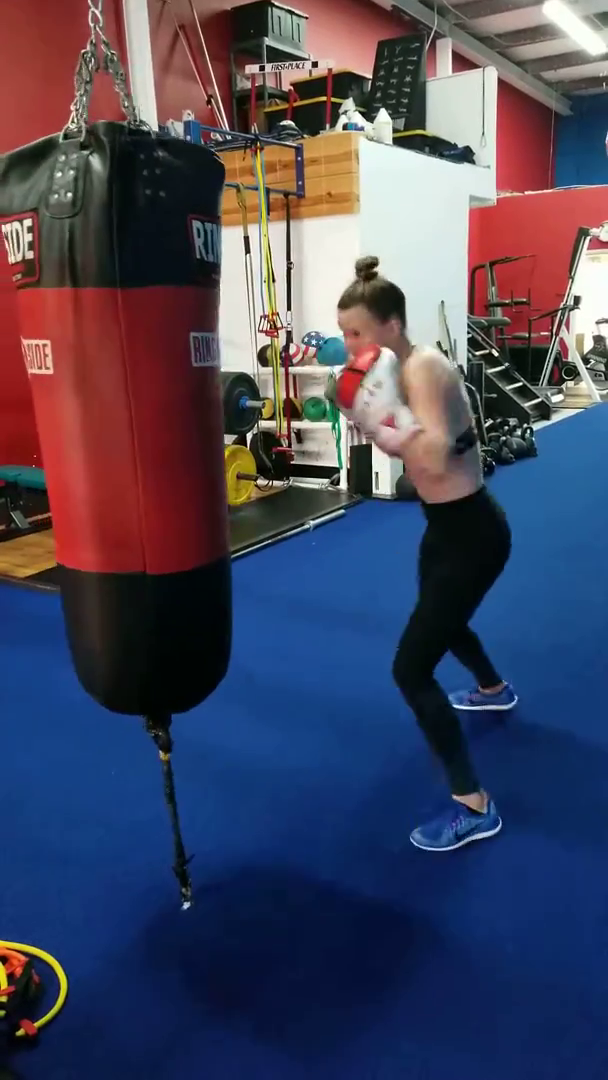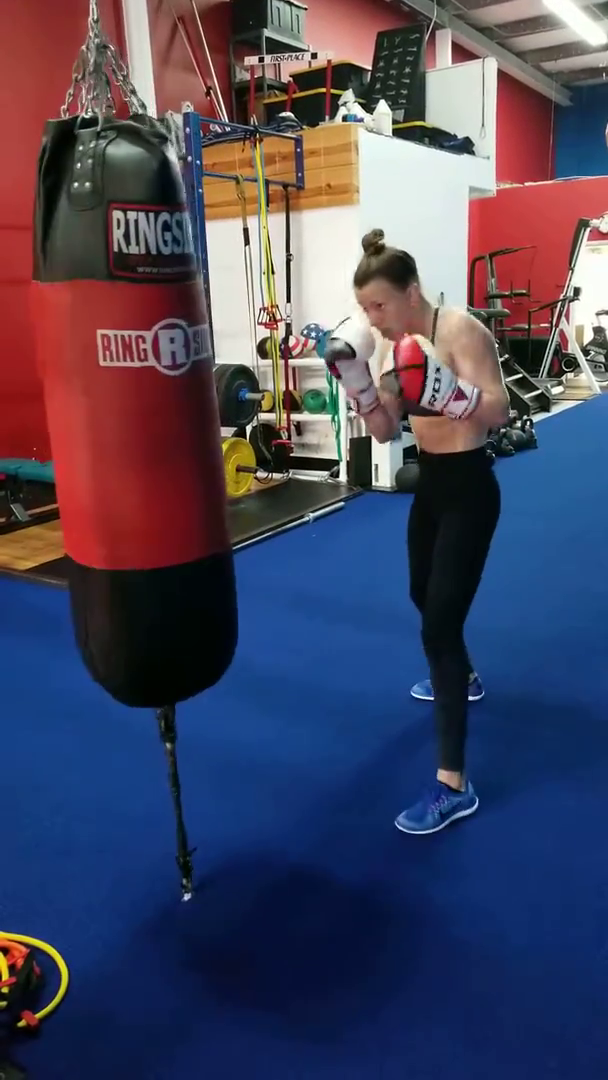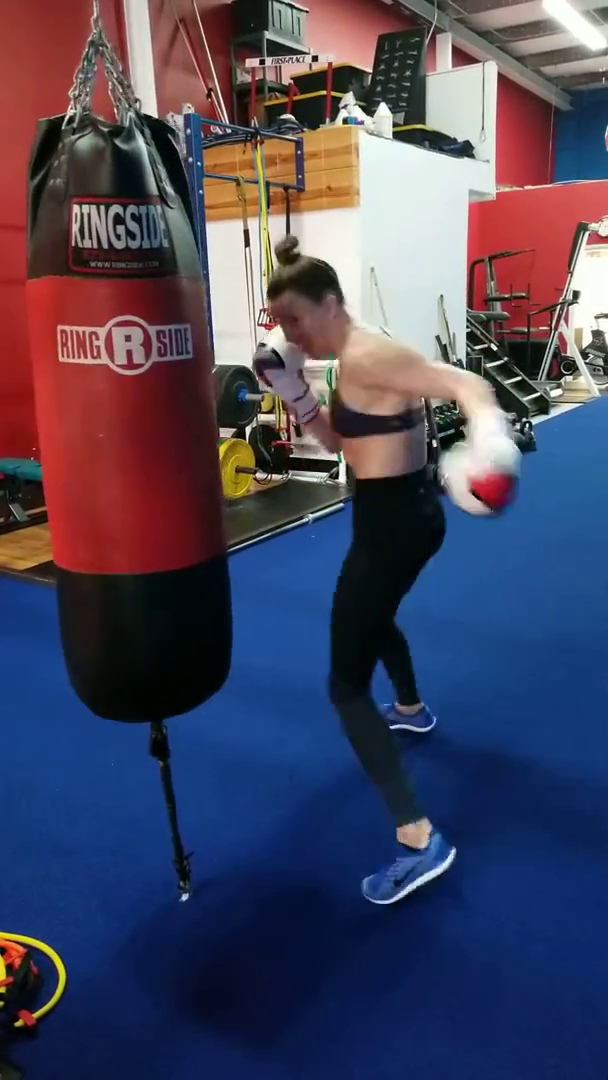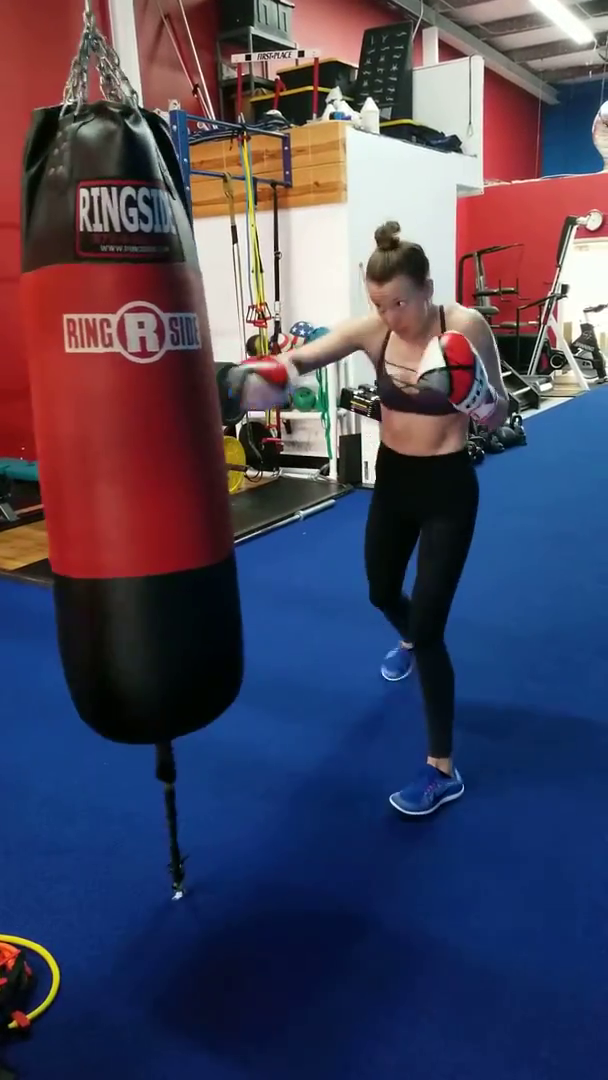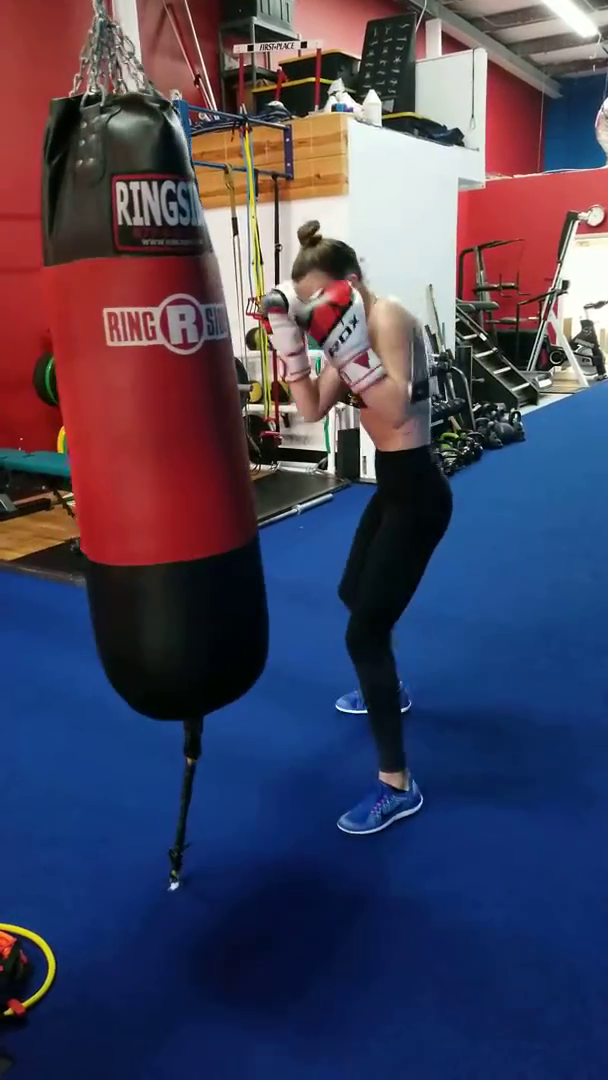
dt=1s
person 1, frame 1
left shoulder: (423, 369)
right shoulder: (412, 364)
left elbow: (433, 465)
right elbow: (417, 445)
left hip: (470, 534)
right hip: (453, 525)
left knee: (410, 669)
right knee: (438, 617)
left ankle: (473, 805)
right ankle: (493, 689)
person 1, frame 2
left shoulder: (459, 327)
right shoulder: (400, 344)
left elbow: (497, 413)
right elbow: (383, 429)
left wrist: (441, 384)
right wrist: (354, 376)
left hip: (467, 488)
right hip: (430, 482)
left knee: (438, 628)
right knee: (424, 594)
left ankle: (453, 785)
right ankle: (462, 679)
person 1, frame 3
left shoulder: (366, 352)
right shoulder: (351, 359)
left elbow: (466, 384)
right elbow: (338, 440)
left wrist: (490, 441)
right wrist: (288, 387)
left hip: (390, 521)
right hip: (403, 512)
left knee: (346, 686)
right knee: (374, 621)
left ankle: (419, 838)
right ankle: (411, 707)
person 1, frame 4
left shoulder: (467, 325)
right shoulder: (373, 331)
left elbow: (496, 422)
right elbow: (305, 356)
left hip: (448, 488)
right hip: (392, 480)
left knee: (427, 624)
right knee: (381, 592)
left ankle: (442, 769)
right ankle: (410, 642)
person 1, frame 5
left shoulder: (389, 318)
right shoulder: (349, 326)
left elbow: (396, 411)
right elbow: (312, 411)
left wrist: (348, 346)
right wrist: (290, 342)
left hip: (415, 490)
right hip: (395, 485)
left knee: (363, 634)
right knee: (354, 592)
left ankle: (396, 785)
right ankle: (389, 691)
